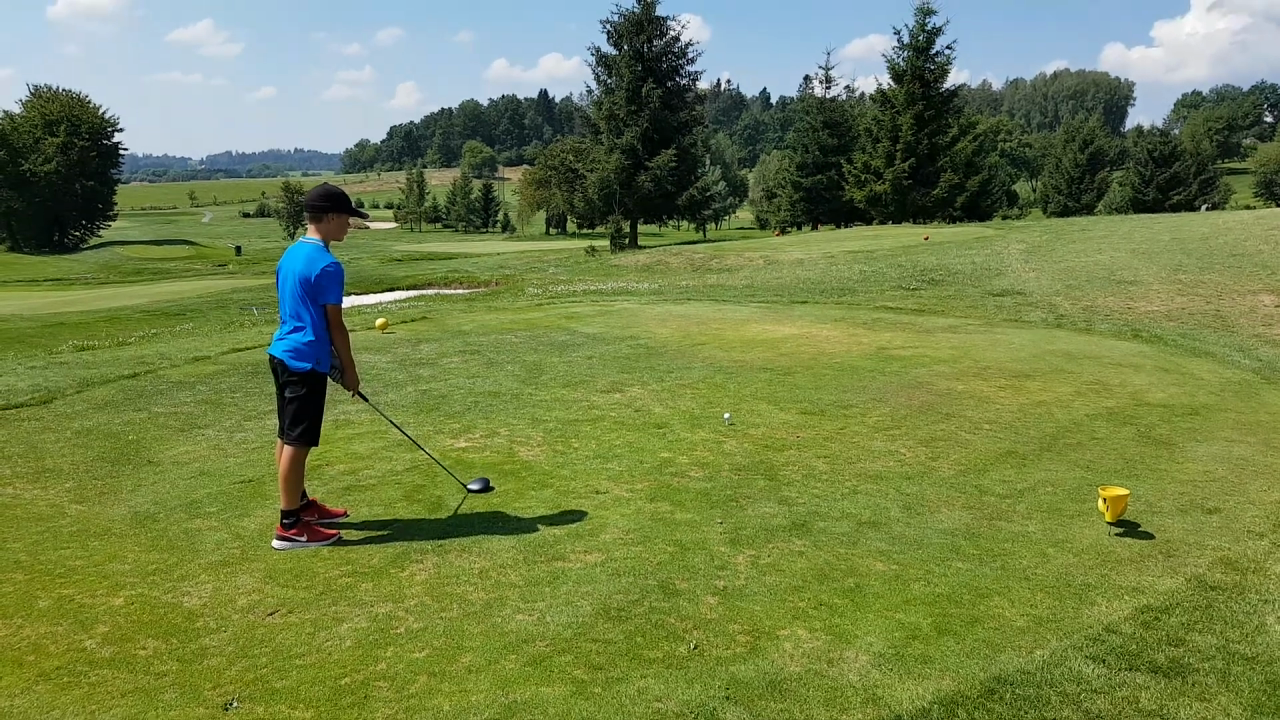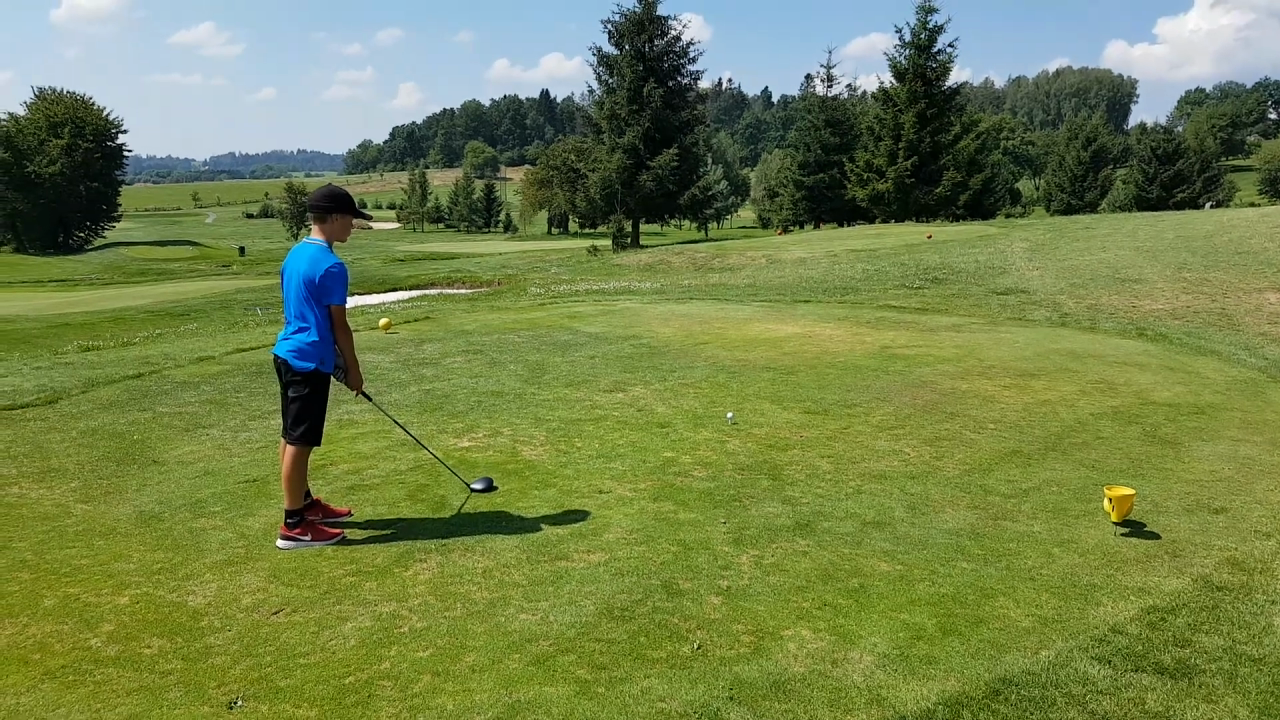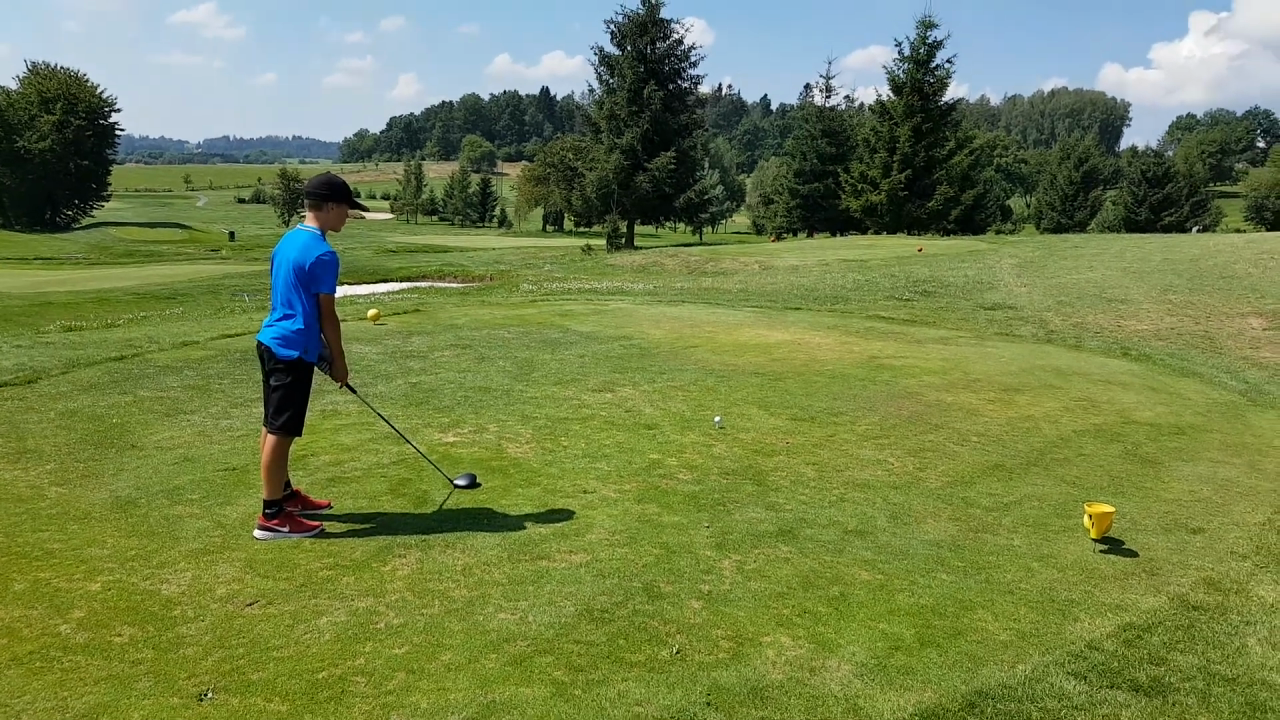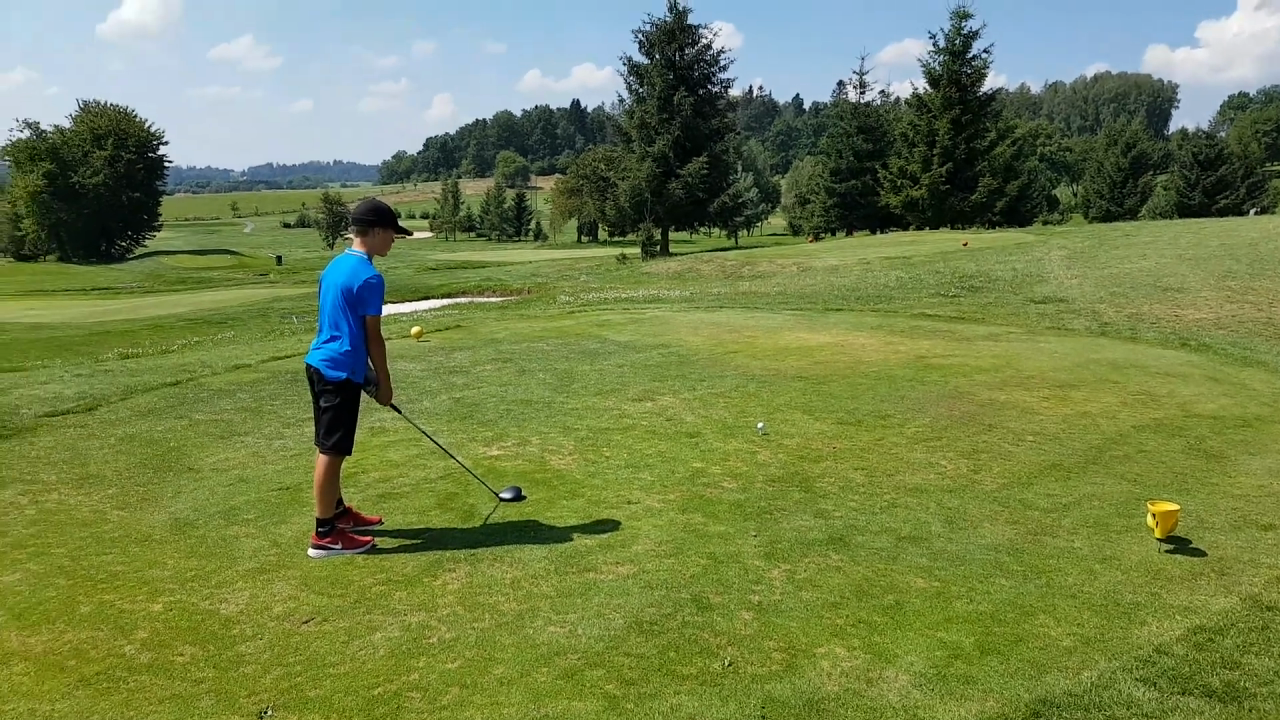
dt=0.3s
person 1, frame 1
left shoulder: (290, 254)
right shoulder: (327, 265)
right elbow: (334, 324)
left wrist: (332, 358)
right wrist: (349, 368)
left hip: (283, 353)
right hip: (305, 361)
left knee: (288, 437)
right knee: (297, 442)
left ankle: (301, 504)
right ankle: (289, 526)
person 1, frame 2
left shoulder: (294, 254)
right shoulder: (330, 266)
right elbow: (339, 324)
left wrist: (336, 357)
right wrist: (353, 368)
left hip: (288, 353)
right hip: (309, 362)
left knee: (292, 438)
right knee: (299, 442)
left ankle: (305, 503)
right ankle: (293, 526)
person 1, frame 3
left shoulder: (287, 240)
right shoulder: (322, 254)
right elbow: (327, 314)
left wrist: (319, 347)
right wrist: (338, 359)
left hip: (272, 341)
right hip: (293, 350)
left knee: (274, 428)
right knee: (280, 432)
left ankle: (285, 495)
right ankle: (271, 516)
person 1, frame 4
left shoulder: (335, 265)
right shoulder: (368, 277)
right elbow: (372, 336)
left wrist: (369, 373)
right wrist: (383, 380)
left hip: (320, 363)
right hip: (340, 371)
left knee: (329, 447)
right knee: (332, 451)
left ankle: (337, 511)
right ankle: (324, 534)
